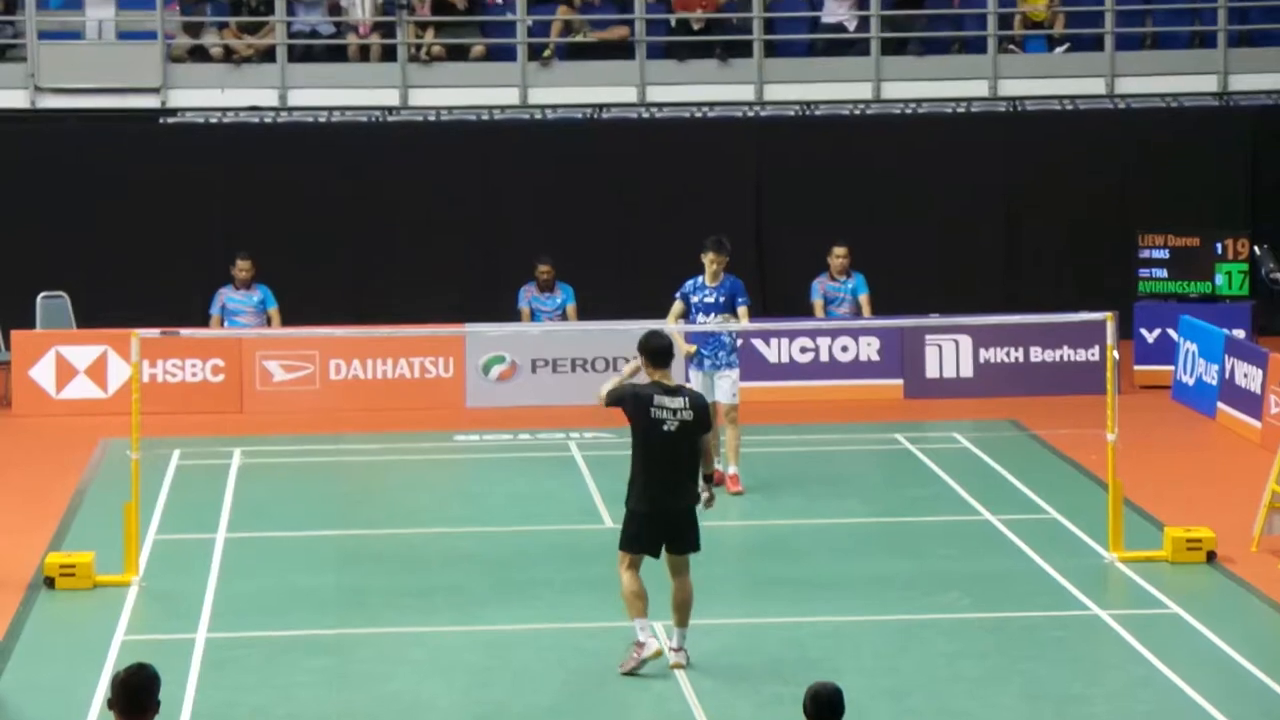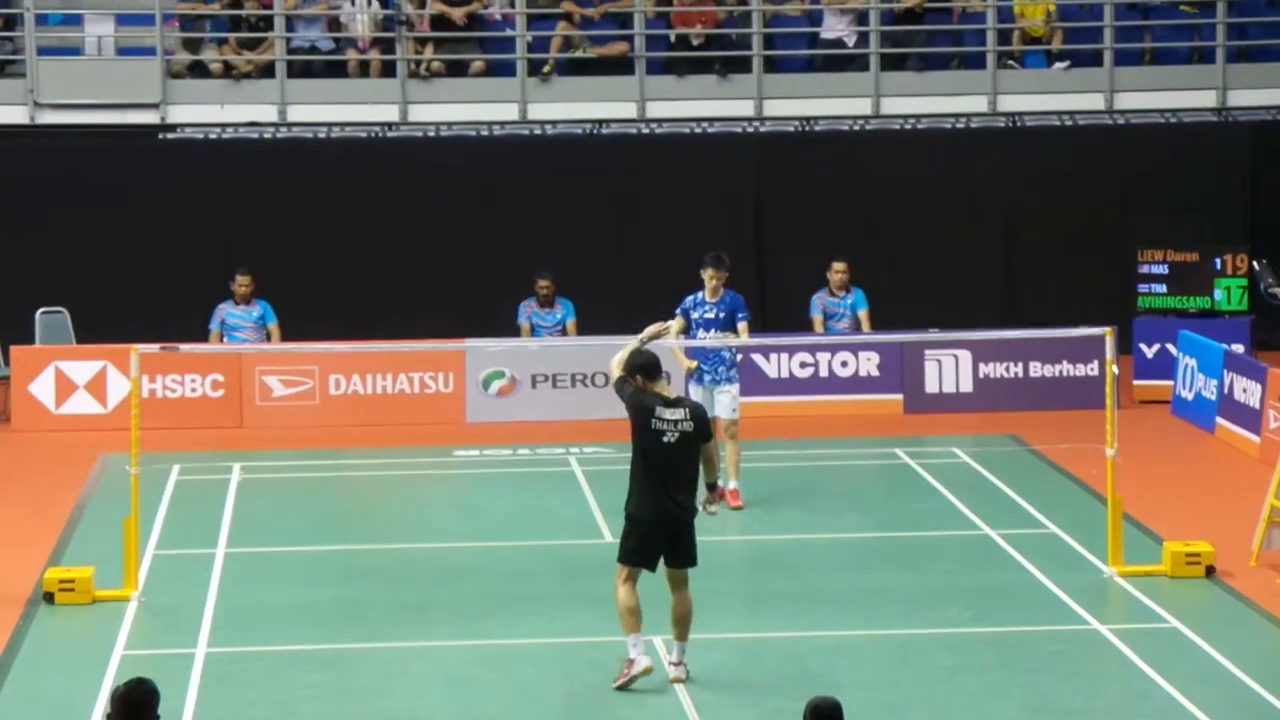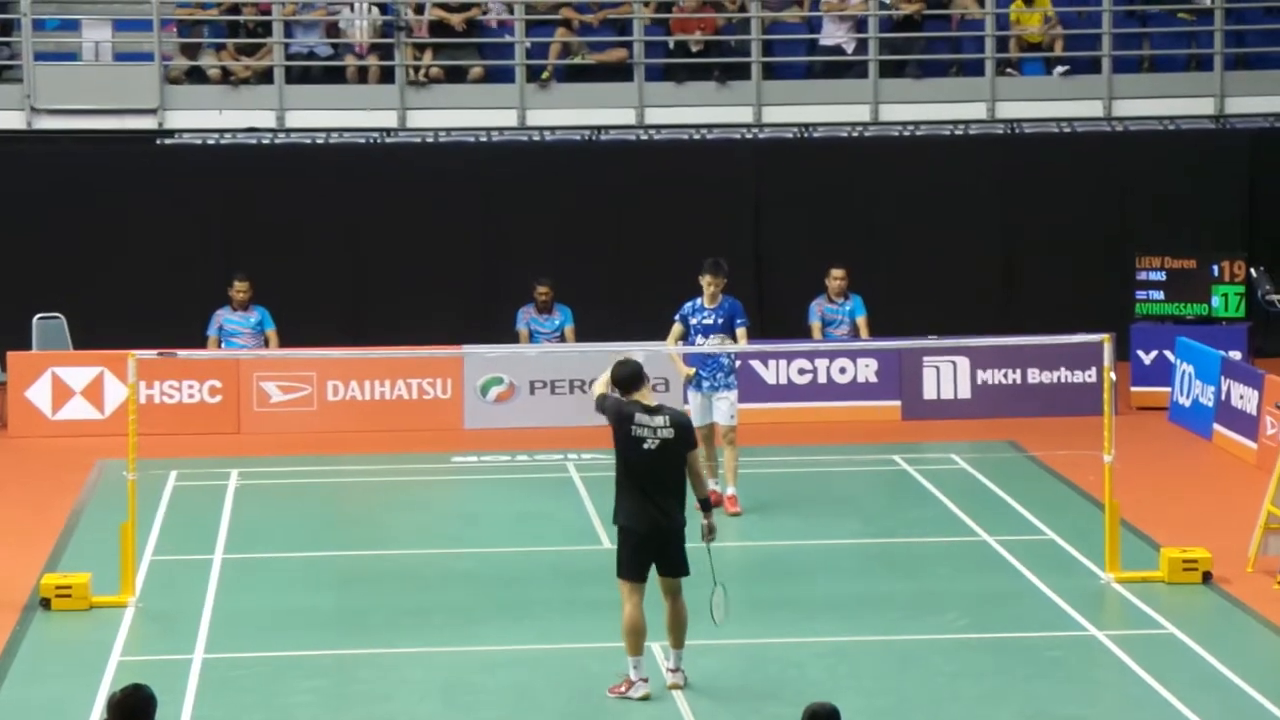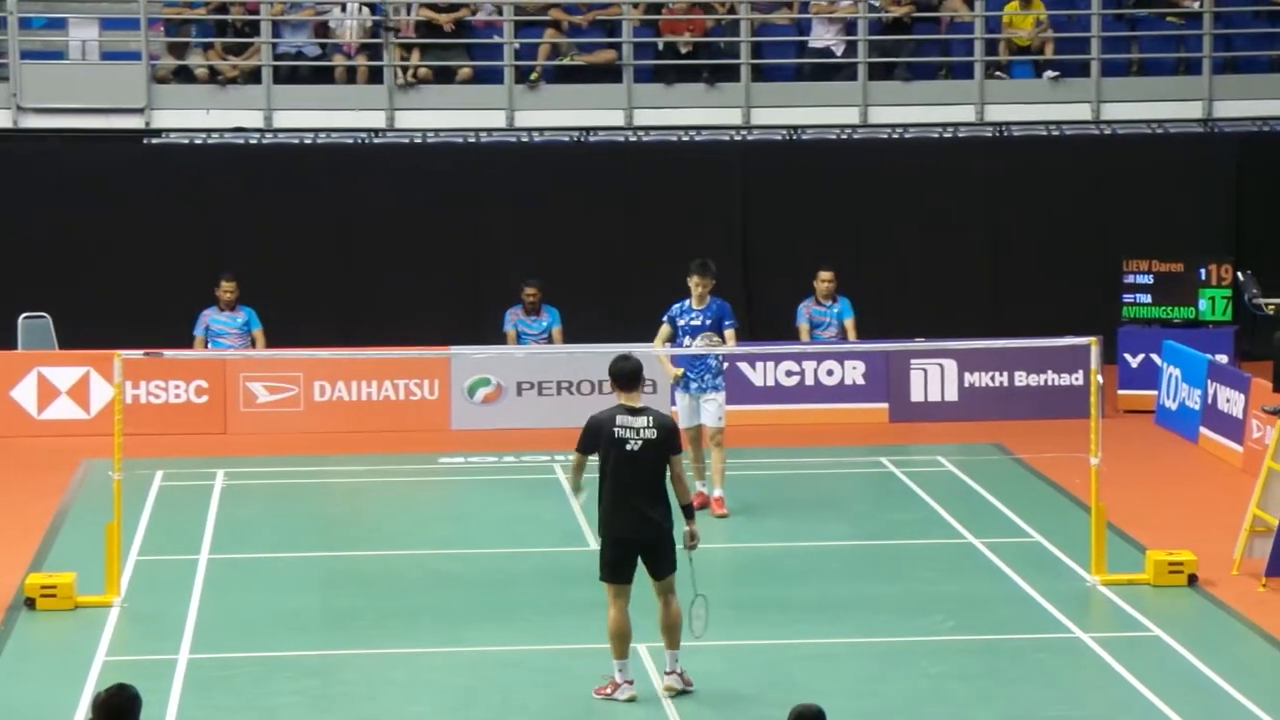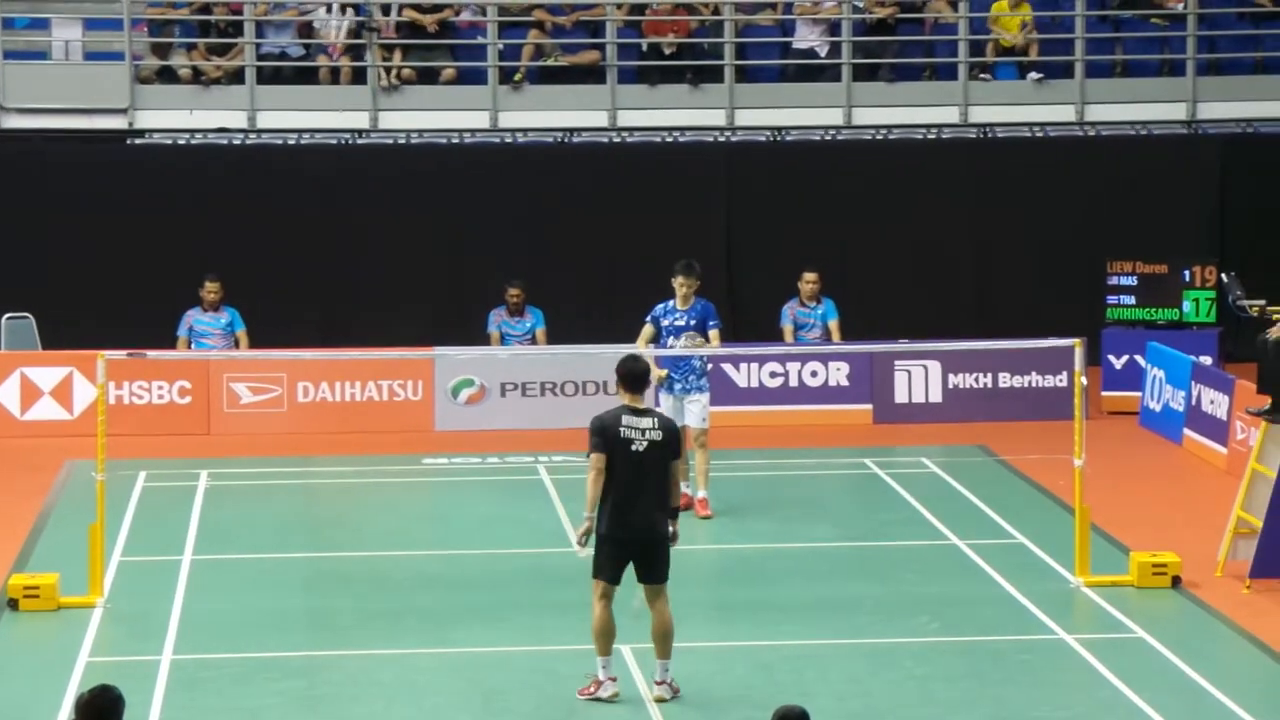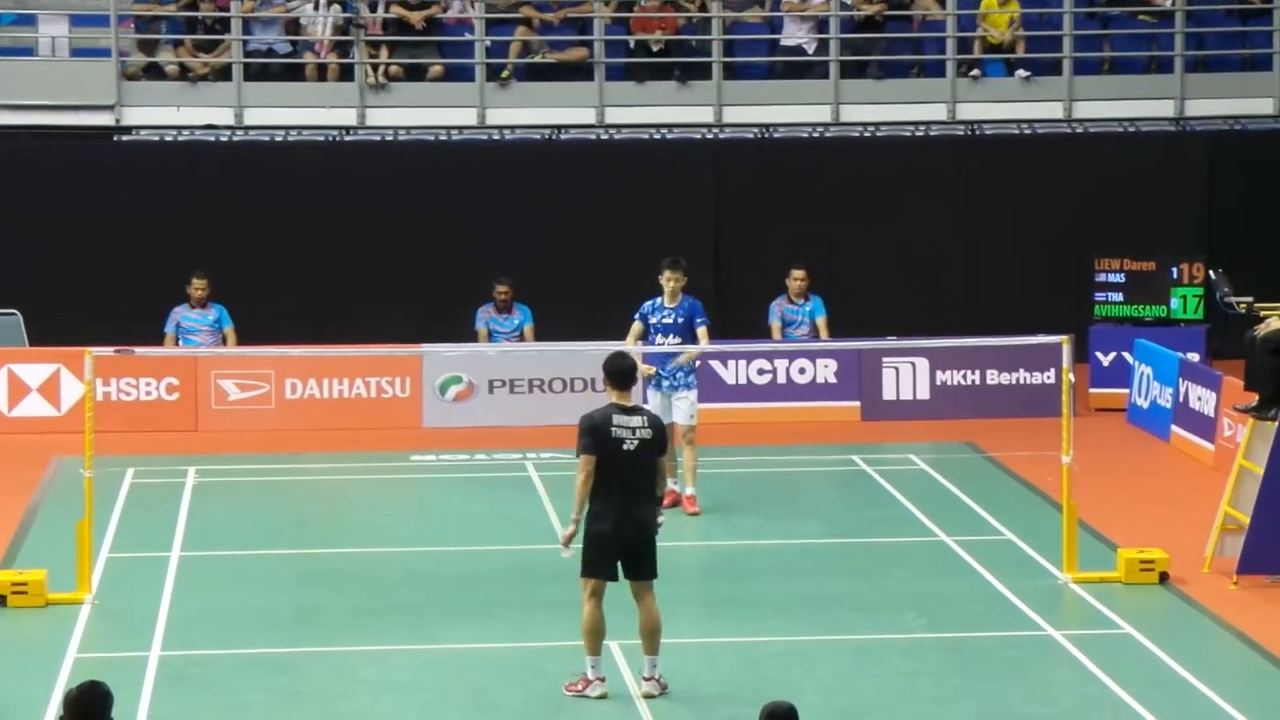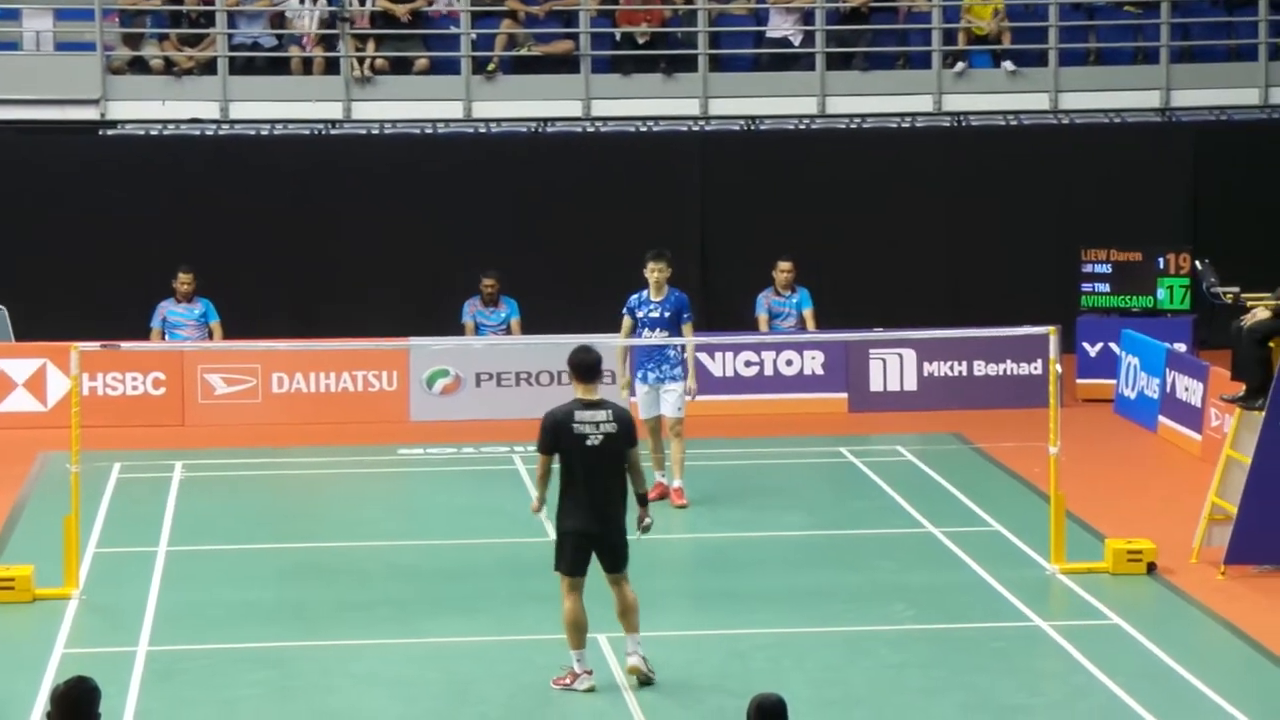
dt=0.3s
person 1, frame 1
left shoulder: (637, 396)
right shoulder: (696, 401)
left elbow: (604, 394)
right elbow: (707, 451)
left wrist: (627, 375)
right wrist: (707, 484)
left hip: (645, 502)
right hip: (683, 502)
left knee: (628, 566)
right knee: (680, 572)
left ankle: (645, 639)
right ankle: (678, 648)
person 1, frame 2
left shoulder: (640, 404)
right shoulder: (696, 411)
left elbow: (615, 365)
right elbow: (709, 458)
left wrist: (644, 336)
right wrist: (711, 489)
left hip: (644, 513)
right hip: (682, 514)
left knee: (625, 581)
right knee: (679, 586)
left ankle: (636, 656)
right ankle: (678, 662)
person 1, frame 3
left shoulder: (620, 413)
right shoulder: (679, 420)
left elbow: (597, 390)
right elbow: (695, 471)
left wrist: (615, 370)
right wrist: (707, 513)
left hip: (634, 524)
right hip: (672, 523)
left knee: (632, 598)
right knee: (674, 595)
left ankle: (637, 679)
right ankle: (675, 670)
person 1, frame 4
left shoulder: (599, 423)
right shoulder: (665, 423)
left elbow: (577, 464)
right elbow: (678, 477)
left wrist: (576, 487)
right wrist: (690, 520)
left hip: (617, 529)
right hip: (658, 526)
left knee: (618, 602)
right knee: (668, 595)
left ankle: (622, 681)
right ankle: (673, 672)
person 1, frame 5
left shoulder: (604, 422)
right shoulder: (668, 426)
left elbow: (596, 471)
right elbow: (675, 480)
left wrist: (588, 517)
right wrist: (673, 519)
left hip: (614, 527)
right hip: (654, 529)
left knee: (602, 599)
right knee: (658, 601)
left ankle: (605, 678)
right ankle: (663, 681)
person 1, frame 6
left shoulder: (593, 421)
right shoulder: (654, 423)
left elbow: (586, 472)
right elbow: (661, 474)
left wrist: (575, 520)
right wrist: (656, 507)
left hip: (603, 525)
right hip: (642, 525)
left knee: (592, 597)
right knee: (646, 598)
left ankle: (593, 678)
right ankle: (651, 677)
person 1, frame 7
left shoulder: (556, 418)
right shoulder: (622, 416)
left elbow: (543, 470)
right elbow: (635, 468)
left wrist: (539, 498)
right wrist: (644, 506)
left hip: (573, 520)
right hip: (612, 519)
left knee: (572, 592)
right knee: (621, 583)
left ankle: (580, 671)
right ankle: (635, 654)
person 2, frame 1
left shoulder: (735, 285)
right shoulder: (690, 287)
left elbow: (744, 319)
right elbow: (672, 319)
left wrist: (738, 326)
right wrist: (682, 343)
left hip: (726, 360)
right hip: (699, 360)
left knee: (730, 415)
left ankle: (733, 473)
right ankle: (715, 469)
person 2, frame 2
left shoulder: (734, 300)
right shoulder: (690, 302)
left elbow: (744, 334)
right elbow: (672, 334)
left wrist: (737, 341)
right wrist: (683, 359)
left hip: (725, 375)
right hip: (698, 375)
left knee: (730, 430)
left ankle: (733, 487)
person 2, frame 3
left shoulder: (733, 306)
right shoulder: (689, 308)
left elbow: (743, 341)
right elbow: (671, 341)
left wrist: (734, 346)
right wrist: (681, 366)
left hip: (724, 381)
right hip: (697, 382)
left knee: (728, 436)
right knee: (704, 437)
left ankle: (731, 493)
right ankle: (714, 489)
person 2, frame 4
left shoulder: (722, 308)
right shoulder: (677, 310)
left elbow: (732, 343)
right elbow: (659, 342)
left wrist: (721, 345)
right wrist: (669, 367)
left hip: (712, 383)
right hip: (684, 383)
left knee: (715, 438)
right knee: (692, 439)
left ankle: (717, 495)
right ankle: (700, 491)
person 2, frame 5
left shoulder: (706, 309)
right shoulder: (661, 310)
left elbow: (716, 344)
right elbow: (641, 342)
left wrist: (705, 346)
right wrist: (653, 368)
left hip: (696, 384)
right hip: (668, 384)
left knee: (700, 439)
left ankle: (702, 497)
right ankle: (685, 492)
person 2, frame 6
left shoulder: (693, 306)
right shoulder: (649, 307)
left elbow: (705, 341)
right elbow: (631, 339)
left wrist: (695, 352)
right wrist: (639, 365)
left hip: (684, 381)
right hip: (657, 381)
left knee: (687, 436)
right knee: (664, 437)
left ankle: (689, 493)
right ankle: (672, 489)
person 2, frame 7
left shoulder: (680, 300)
right shoulder: (635, 301)
left elbow: (688, 339)
right elbow: (625, 338)
left wrist: (691, 375)
right wrist: (622, 372)
left hip: (672, 374)
right hip: (644, 374)
left knee: (675, 428)
right knee: (652, 430)
left ankle: (677, 486)
right ankle: (660, 481)
